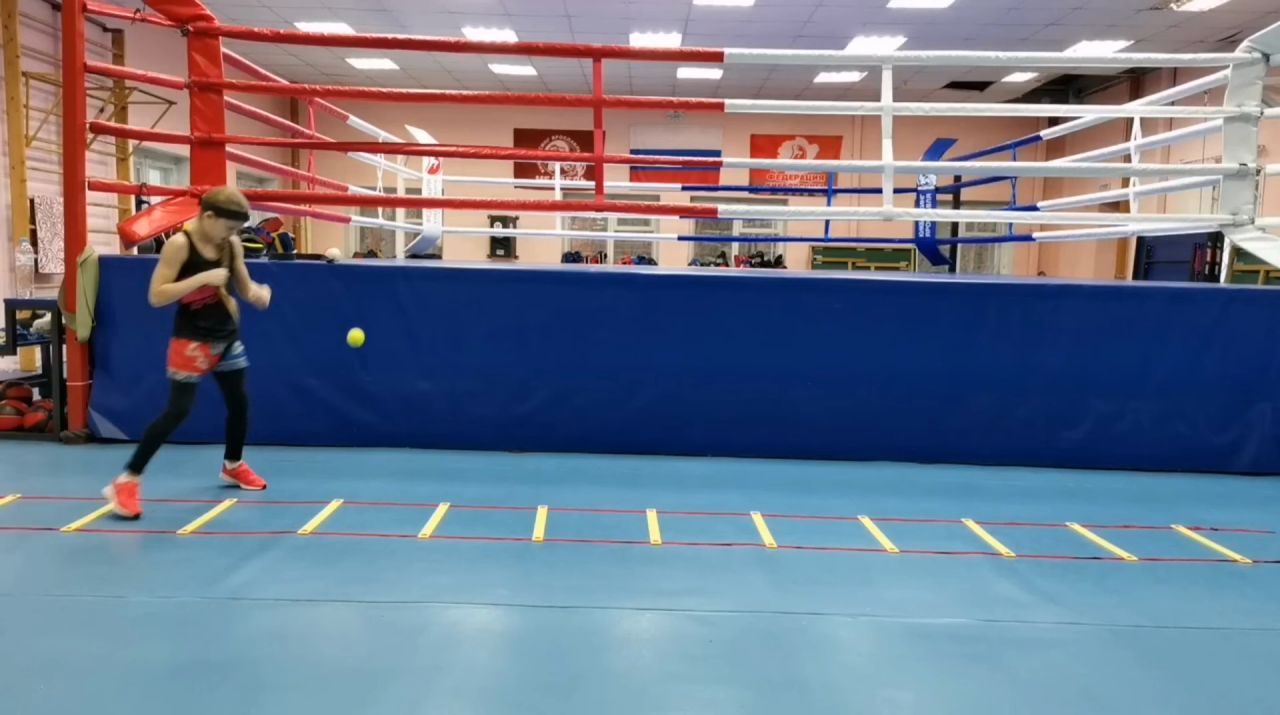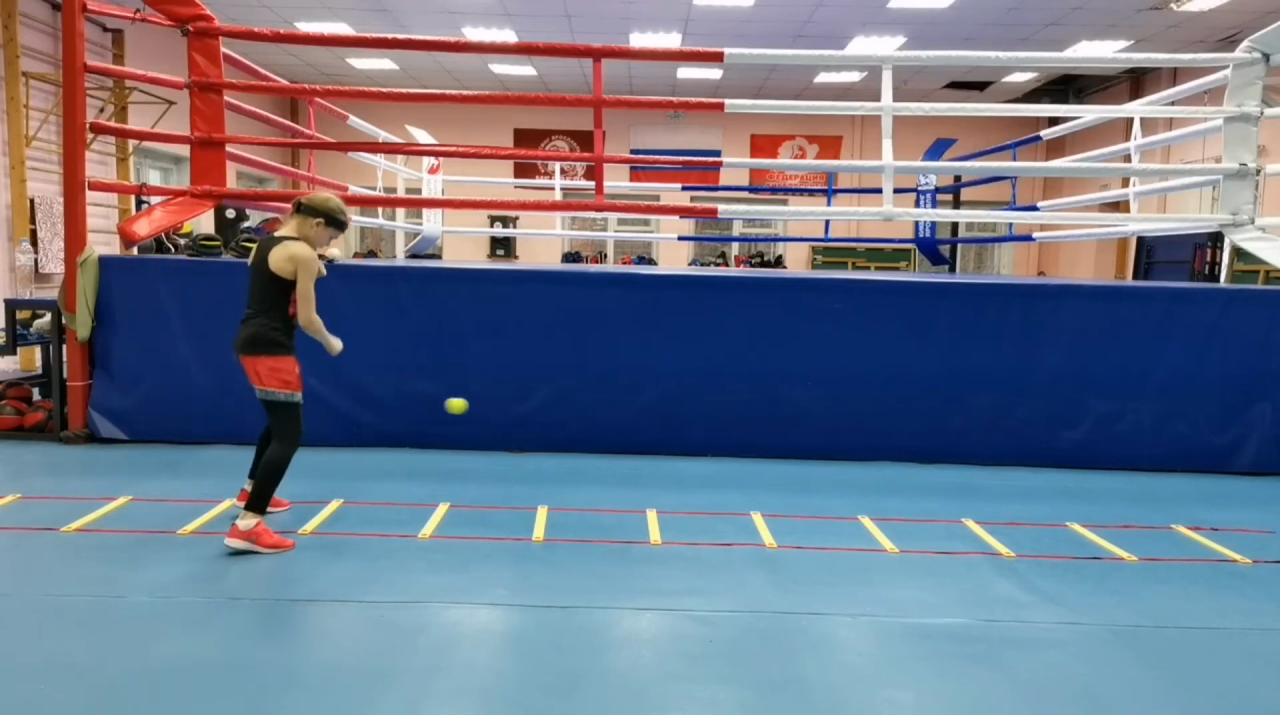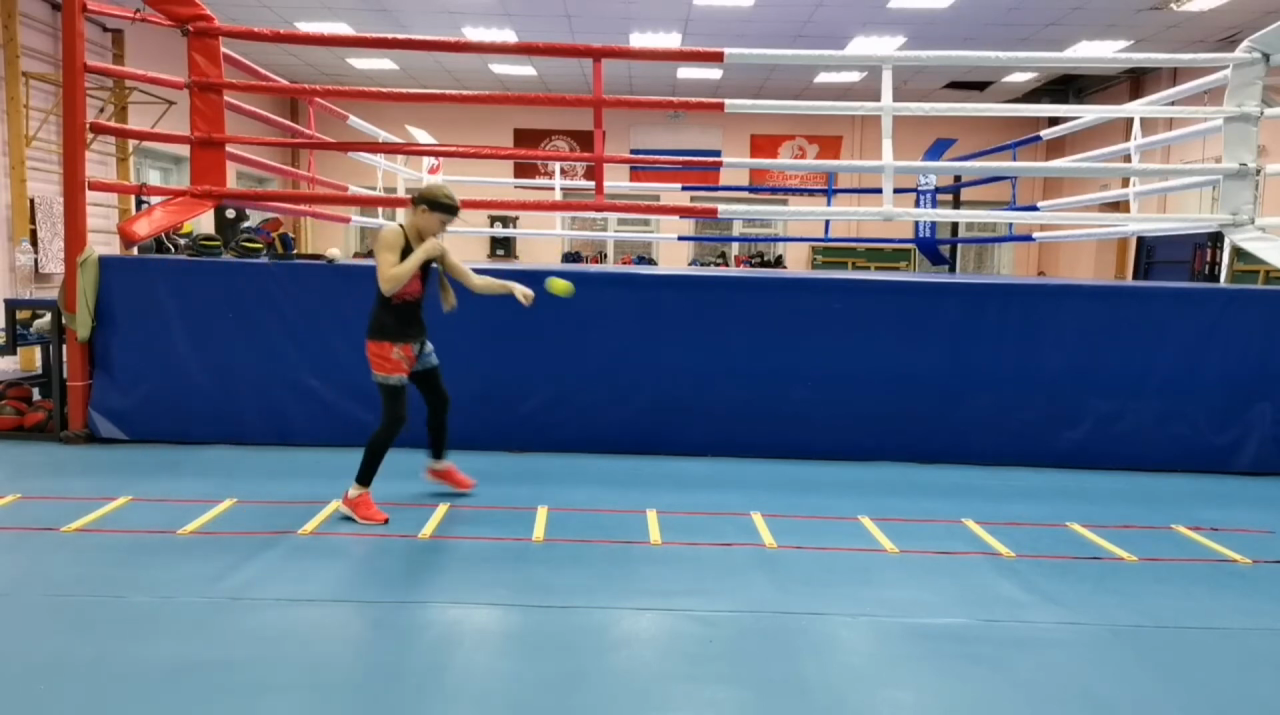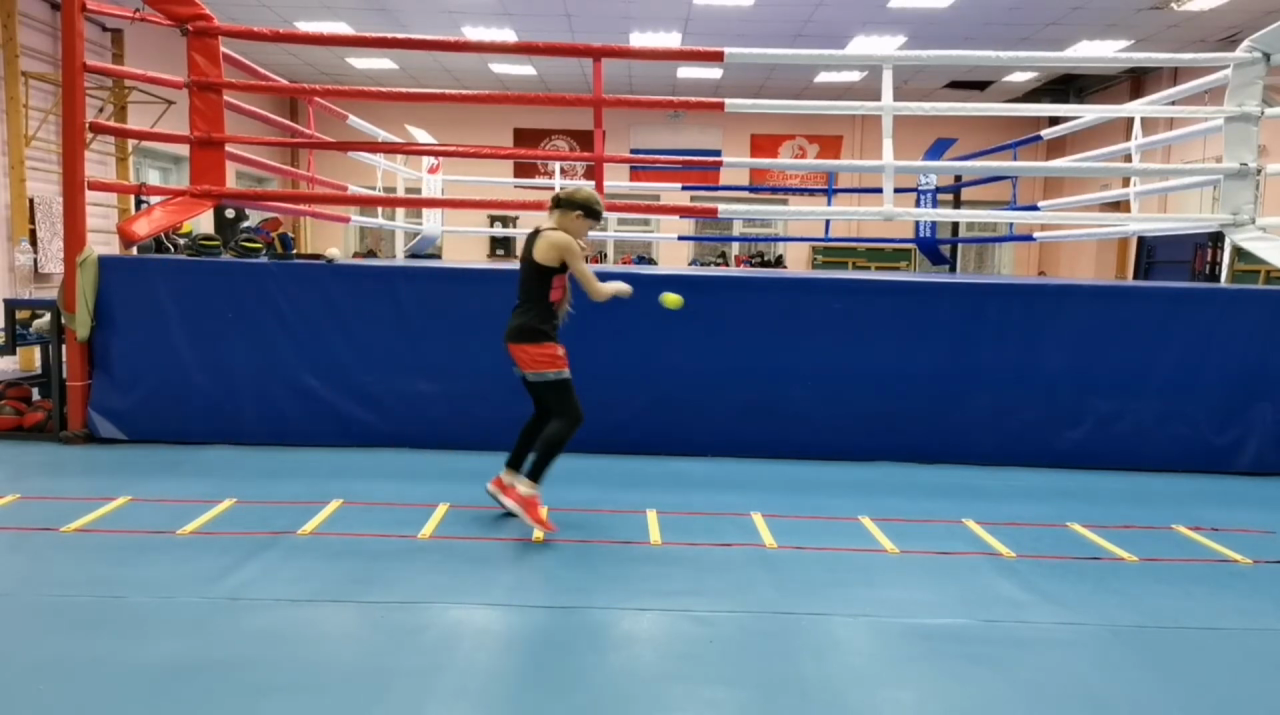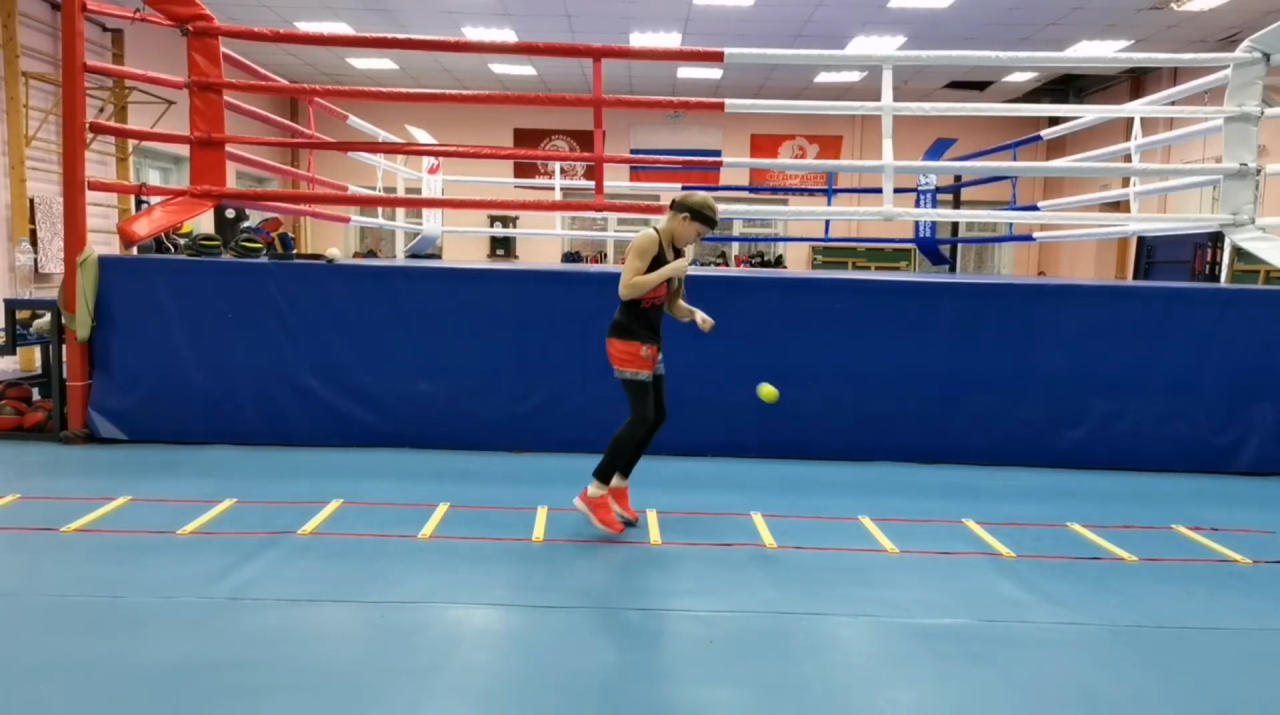
dt=1s
person 1, frame 1
left shoulder: (232, 245)
right shoulder: (179, 245)
left elbow: (244, 287)
right elbow: (156, 296)
left wrist: (259, 292)
right wrist: (203, 277)
left hip: (227, 337)
right hip: (192, 340)
left knee: (239, 403)
right knee: (176, 411)
left ankle: (233, 465)
right ankle: (126, 481)
person 1, frame 2
left shoulder: (268, 242)
right shoulder: (303, 254)
right elbow: (306, 317)
right wrist: (329, 342)
left hip: (253, 344)
right hip: (272, 351)
left knee: (281, 422)
right knee: (288, 437)
left ankle: (253, 489)
right ankle: (247, 526)
person 1, frame 3
left shoulder: (435, 247)
right shoulder: (390, 235)
left elbow: (473, 282)
right elbow: (387, 284)
left wrist: (510, 286)
right wrist: (422, 253)
left hip: (415, 337)
right hip: (388, 338)
left knee: (439, 401)
right knee: (395, 417)
left ankle: (438, 465)
right ankle: (356, 494)
person 1, frame 4
left shoulder: (537, 236)
right shoulder: (561, 241)
right elbow: (598, 293)
right wrist: (619, 286)
left hip: (524, 337)
right hip: (535, 339)
left knee: (548, 411)
right knee: (570, 415)
left ankle: (507, 479)
right ankle: (525, 489)
person 1, frame 5
left shoulder: (678, 253)
right shoulder: (648, 239)
left elbow: (674, 307)
right elbow: (626, 289)
left wrist: (695, 313)
right wrist: (671, 271)
left hip: (650, 342)
right hip: (629, 340)
left knee: (656, 416)
right knee: (642, 416)
left ankle: (618, 486)
right ankle: (597, 491)
